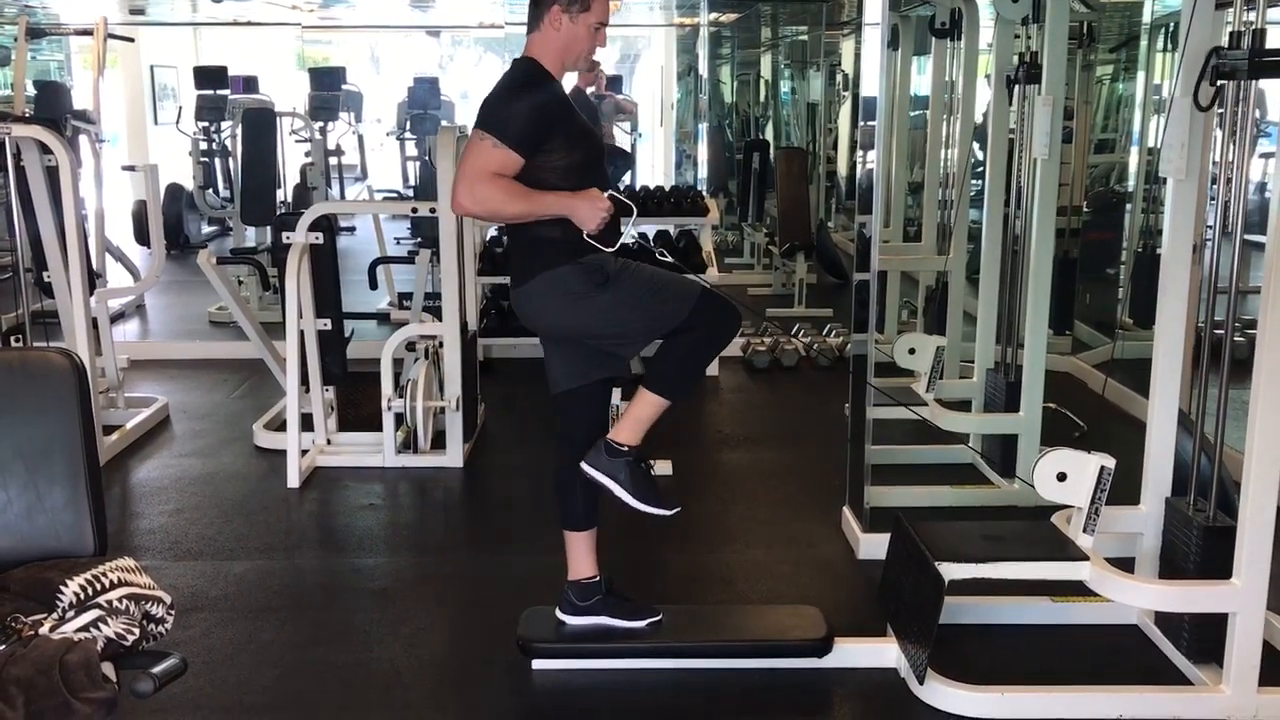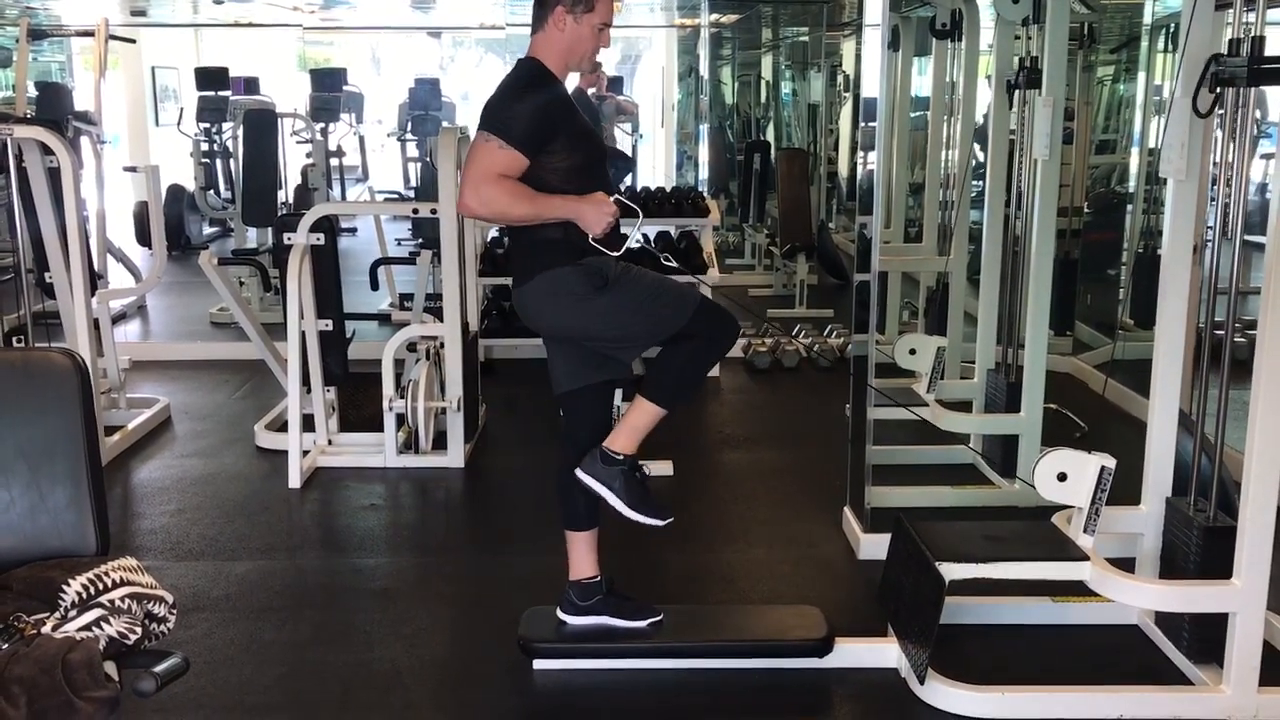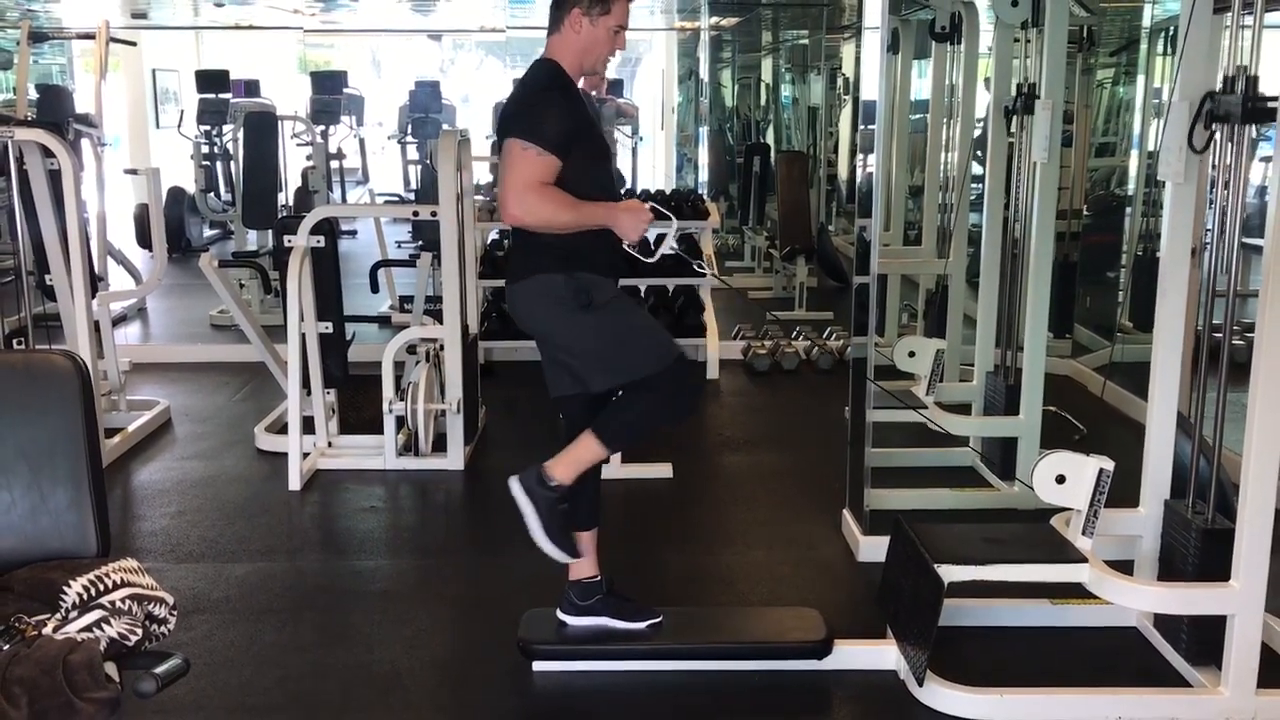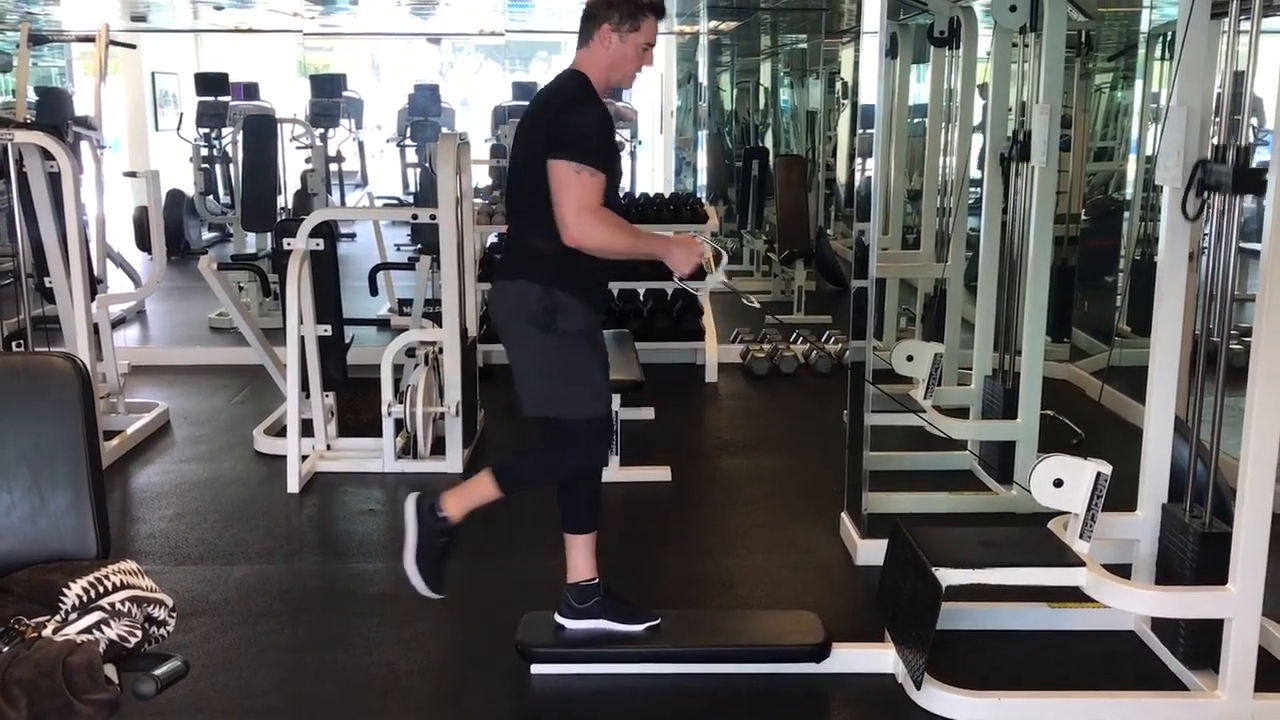
dt=0.3s
person 1, frame 1
left shoulder: (541, 93)
right shoulder: (525, 95)
right elbow: (471, 192)
left wrist: (589, 203)
right wrist: (571, 203)
left hip: (563, 285)
right hip: (567, 282)
left knee: (581, 435)
right knee: (715, 316)
left ankle: (585, 592)
right ankle: (622, 451)
person 1, frame 2
left shoulder: (545, 94)
right shoulder: (528, 96)
right elbow: (478, 194)
left wrist: (591, 208)
right wrist: (577, 208)
left hip: (565, 284)
right hip: (568, 282)
left knee: (585, 434)
right knee: (712, 329)
left ankle: (584, 593)
right ankle: (616, 457)
person 1, frame 3
left shoulder: (554, 94)
right shoulder: (547, 97)
right elbow: (520, 204)
left wrist: (614, 216)
right wrist: (612, 216)
left hip: (568, 285)
right hip: (563, 287)
left knee: (590, 428)
right knee: (673, 387)
left ankle: (585, 593)
right ankle: (549, 481)
person 1, frame 4
left shoulder: (570, 103)
right shoulder: (578, 111)
right elbow: (579, 228)
left wrist: (648, 246)
right wrist: (663, 249)
left hip: (556, 296)
right hip: (544, 299)
left knee: (579, 438)
right knee: (578, 443)
left ankle: (583, 594)
right ankle: (443, 511)
